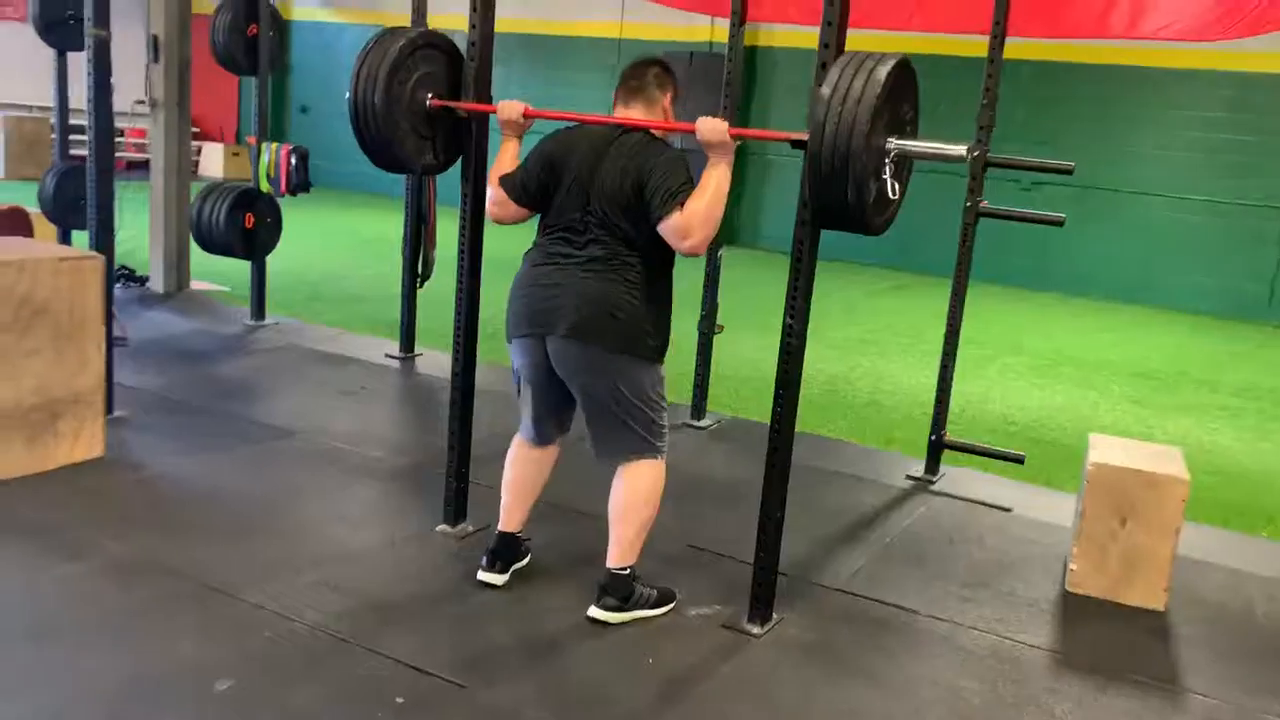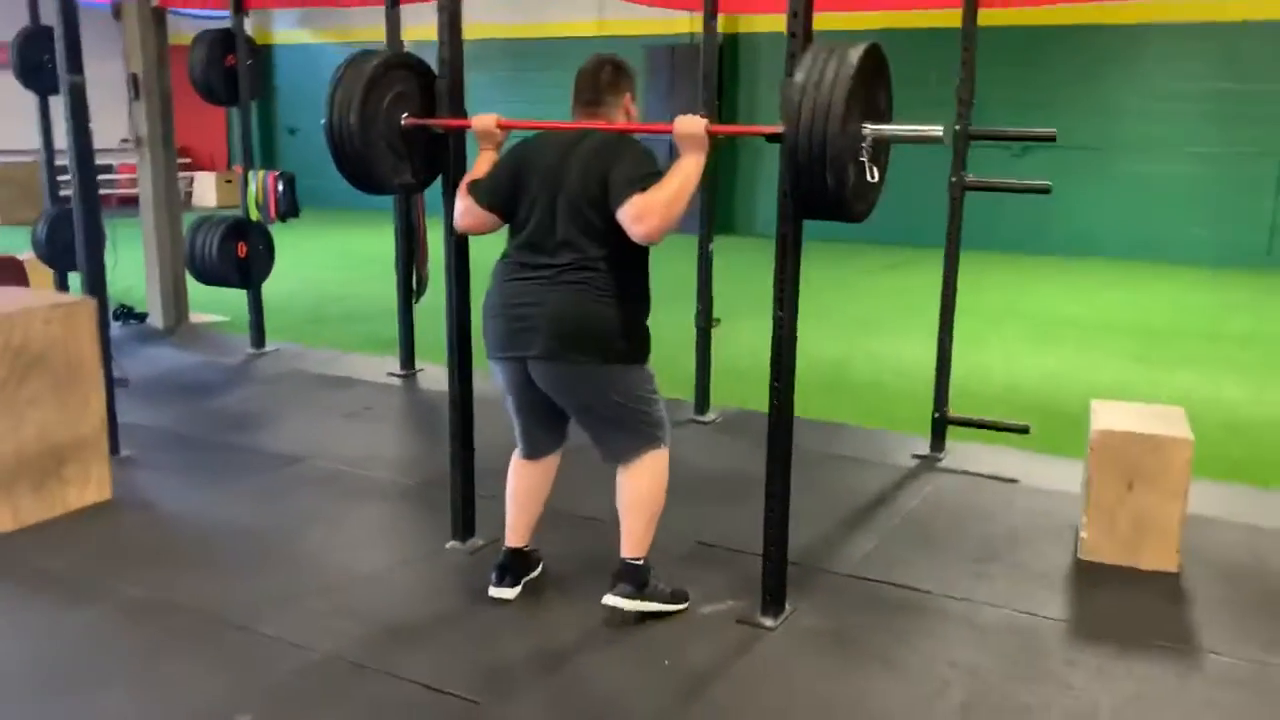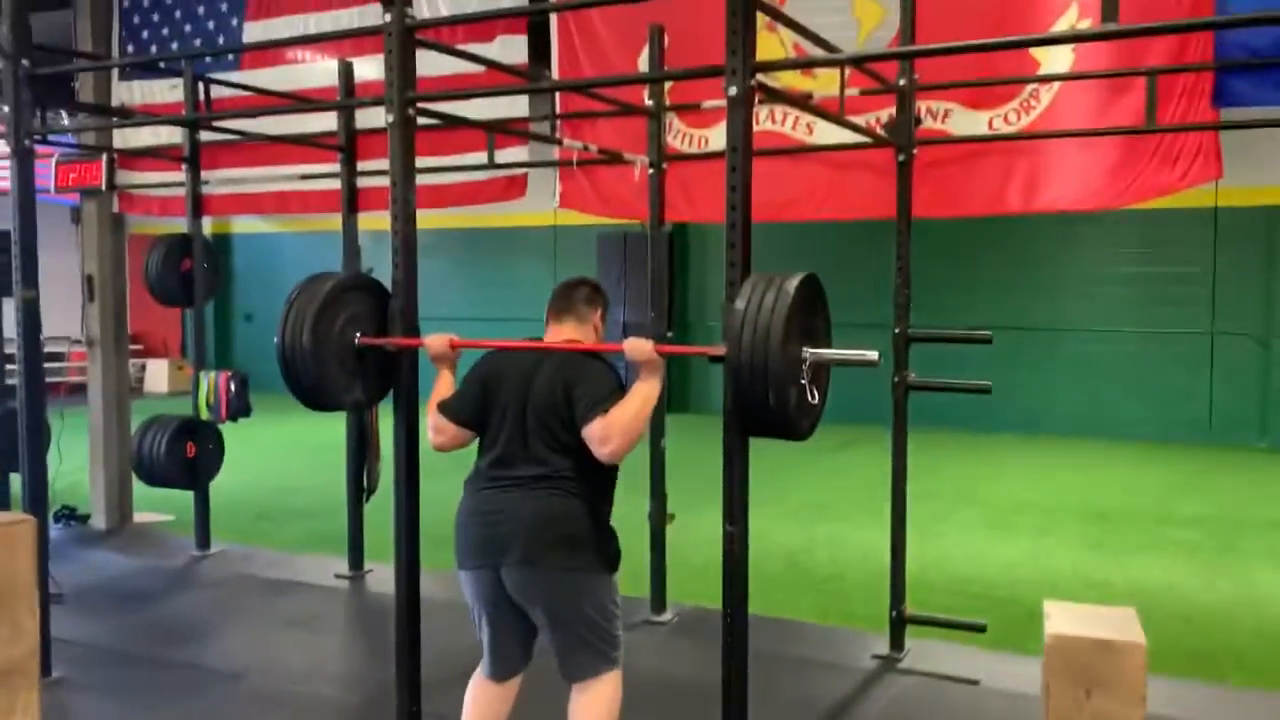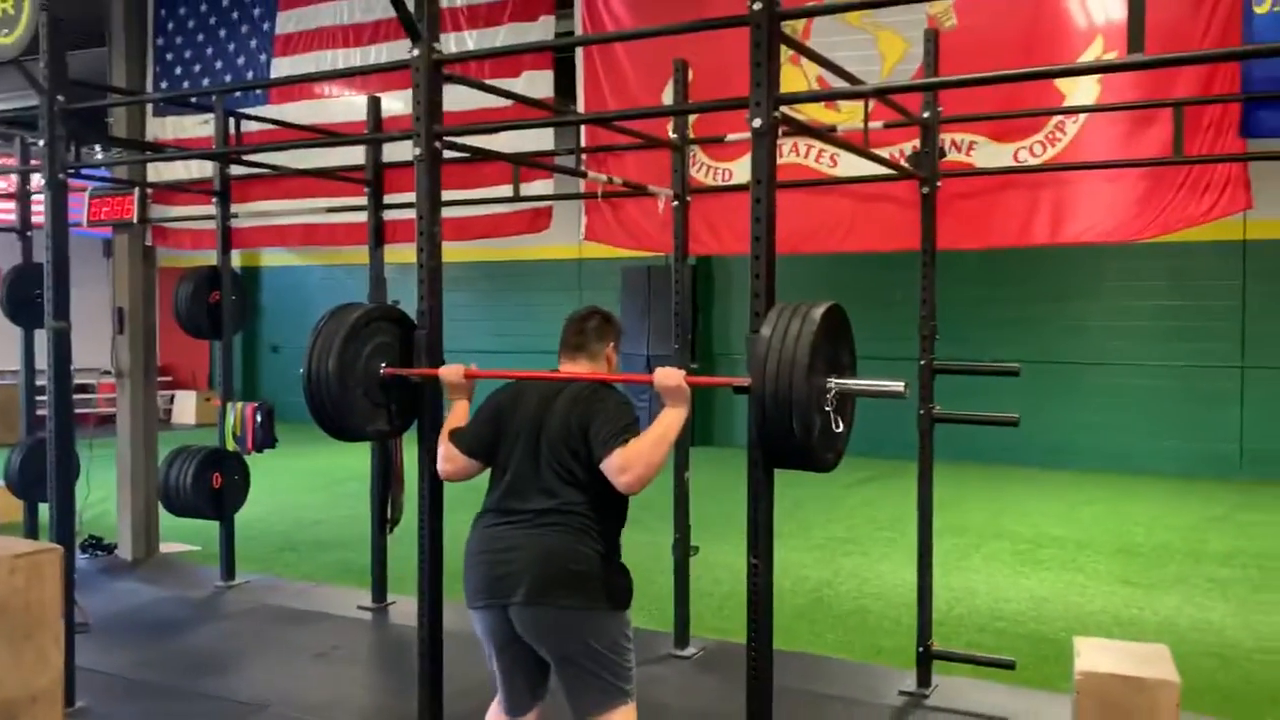
dt=0.7s
person 1, frame 1
left shoulder: (561, 142)
right shoulder: (660, 160)
left elbow: (499, 207)
right elbow: (690, 235)
left wrist: (511, 137)
right wrist: (720, 161)
left hip: (533, 308)
right hip: (607, 323)
left knee: (539, 432)
right knee: (641, 450)
left ankle: (502, 549)
right ankle: (618, 587)
person 1, frame 2
left shoulder: (528, 151)
right shoulder: (625, 155)
left elbow: (466, 218)
right elbow: (646, 224)
left wrist: (487, 149)
right wrist: (692, 154)
left hip: (510, 323)
right hip: (586, 332)
left knee: (536, 443)
right knee: (644, 444)
left ankle: (512, 563)
right ankle: (633, 578)
person 1, frame 3
left shoulder: (495, 363)
right shoulder: (589, 370)
left elbow: (441, 434)
right elbow: (609, 443)
left wrist: (444, 369)
right wrist: (649, 378)
left hip: (481, 533)
right hip: (556, 540)
left knee: (499, 663)
right knee: (597, 668)
person 1, frame 4
left shoulder: (508, 398)
right shoulder: (604, 403)
left elbow: (450, 464)
right elbow: (628, 472)
left wrist: (459, 398)
right wrist: (675, 407)
left hip: (490, 569)
right hip: (566, 576)
